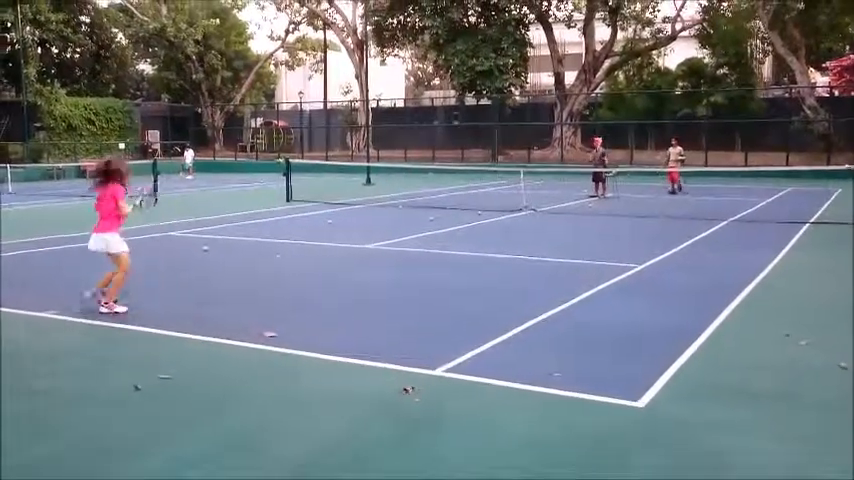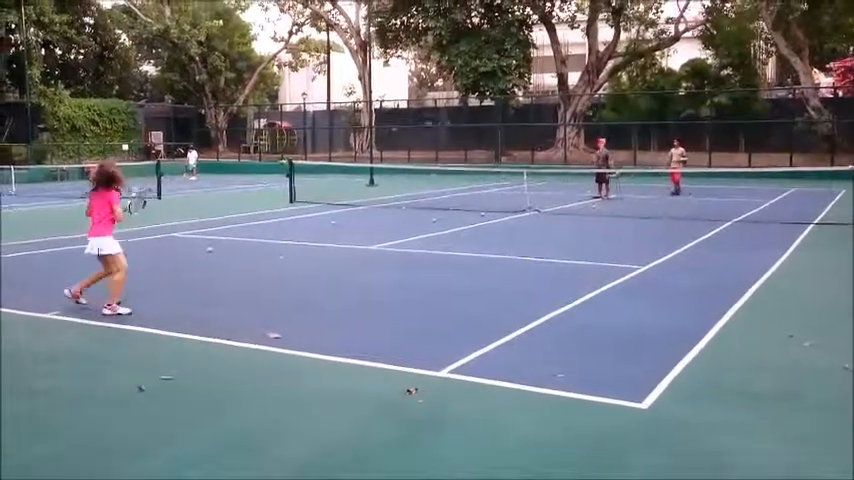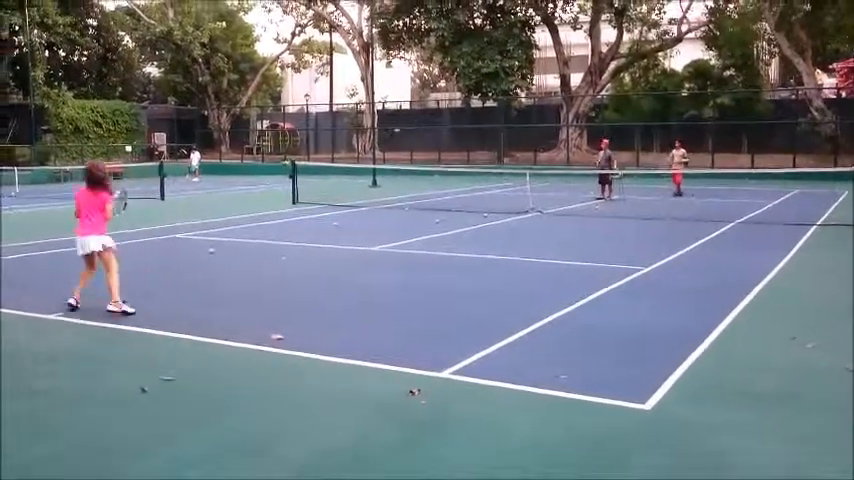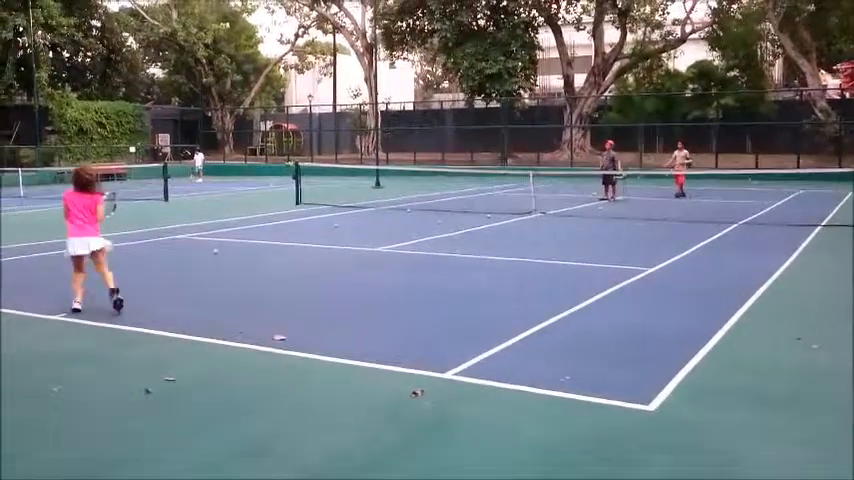
dt=0.1s
person 1, frame 1
left shoulder: (102, 187)
right shoulder: (118, 188)
left elbow: (97, 207)
right elbow: (124, 212)
right wrist: (129, 209)
left hip: (103, 232)
right hip: (108, 234)
left knee: (122, 267)
right knee: (124, 267)
left ankle: (100, 290)
right ankle: (107, 303)
person 1, frame 2
left shoulder: (95, 193)
right shoulder: (113, 194)
left elbow: (88, 213)
right elbow: (118, 217)
right wrist: (120, 212)
left hip: (96, 236)
right hip: (102, 237)
left knee: (109, 269)
right knee: (121, 268)
left ankle: (76, 291)
right ankle: (111, 305)
person 1, frame 3
left shoulder: (79, 193)
right shoulder: (106, 194)
left elbow: (77, 214)
right elbow: (108, 217)
left hip: (82, 237)
right hip: (98, 236)
left knee: (90, 268)
right knee: (112, 268)
left ankle: (75, 298)
right ankle: (115, 302)
person 1, frame 4
left shoulder: (68, 195)
right shoulder: (96, 197)
left elbow: (66, 216)
right elbow: (100, 218)
left hip: (74, 239)
right hip: (91, 238)
left knee: (78, 271)
right knee: (103, 269)
left ankle: (77, 301)
right ankle: (112, 291)
